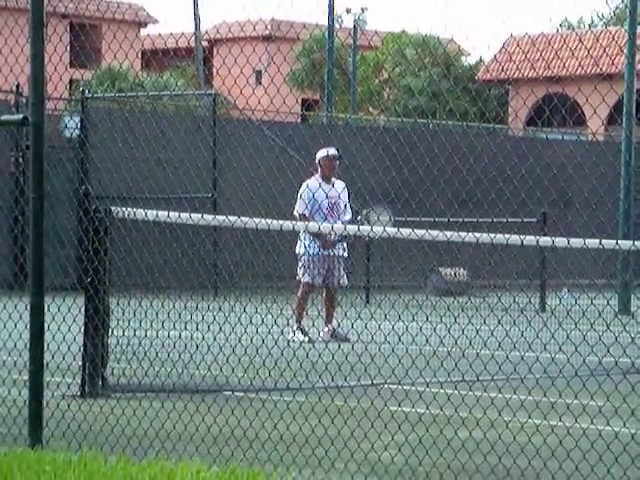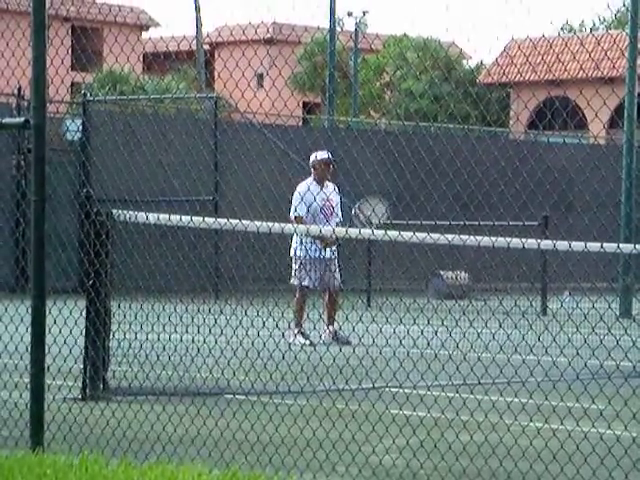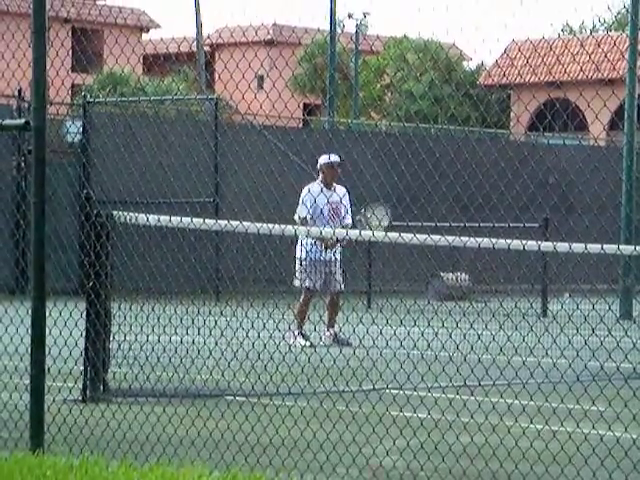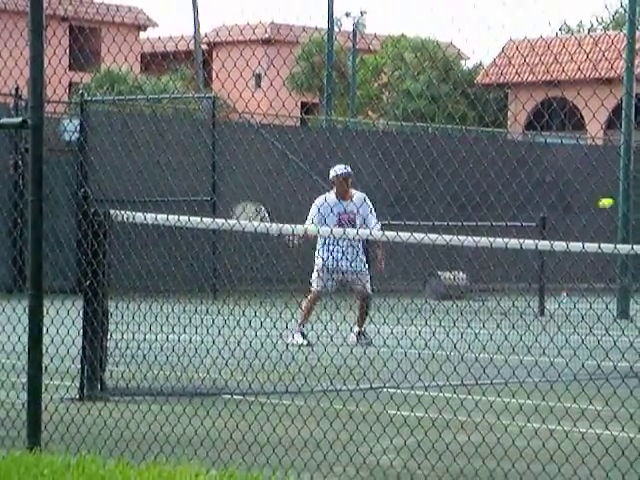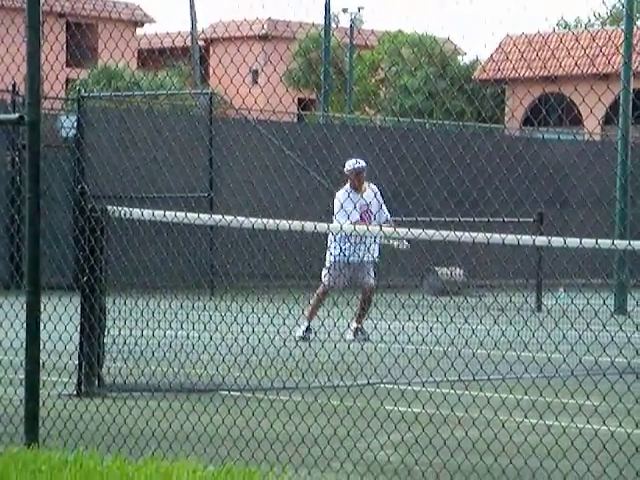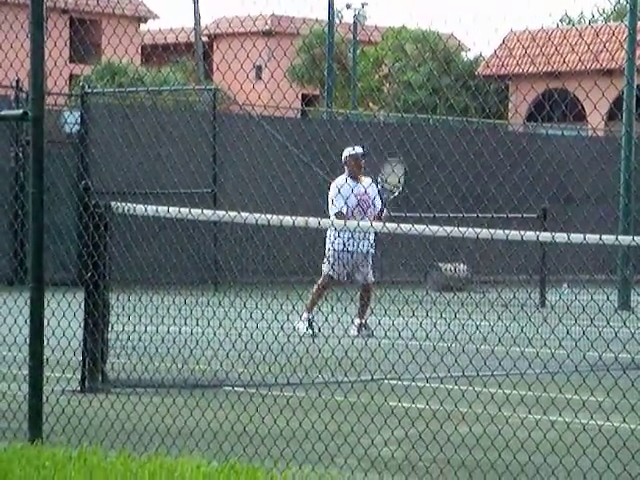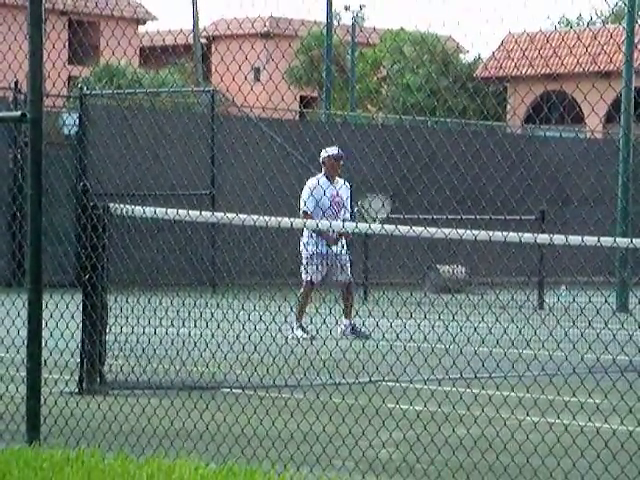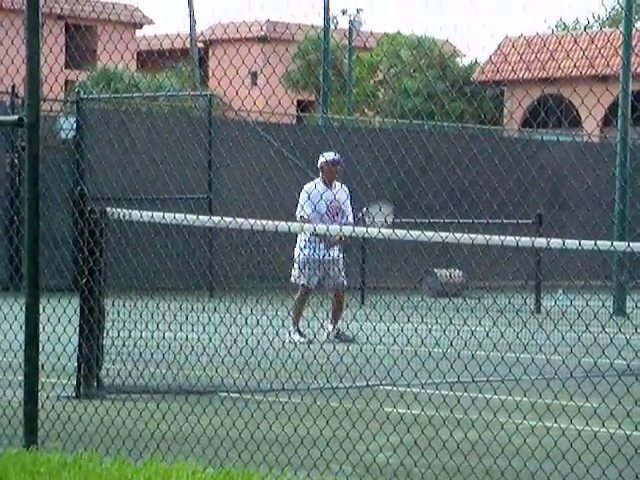
dt=0.4s
person 1, frame 1
left shoulder: (341, 187)
right shoulder: (310, 186)
left elbow: (345, 218)
right elbow: (302, 217)
right wrist: (321, 237)
left hip: (336, 248)
right hip: (313, 247)
left knee: (333, 288)
right knee: (307, 286)
left ankle: (328, 328)
right ankle: (297, 327)
person 1, frame 2
left shoulder: (333, 189)
right shoulder: (304, 189)
right elbow: (298, 220)
left wrist: (336, 235)
right wrist: (321, 237)
left hip: (329, 250)
right hip: (307, 249)
left knee: (333, 290)
right knee: (303, 290)
left ankle: (330, 330)
right ankle: (297, 331)
person 1, frame 3
left shoulder: (342, 192)
right shoulder: (311, 191)
left elbow: (346, 223)
right elbow: (302, 222)
right wrist: (323, 239)
left hip: (333, 253)
right hip: (312, 252)
left knee: (335, 293)
right knee: (308, 292)
left ankle: (330, 332)
right ankle: (297, 332)
person 1, frame 4
left shoulder: (361, 200)
right shoulder: (322, 203)
left elbow: (374, 228)
right elbow: (310, 228)
left wrist: (380, 252)
left hip: (354, 258)
right hip: (328, 258)
left knee: (365, 295)
right knee: (316, 293)
left ankle: (358, 331)
right ankle: (298, 330)
person 1, frame 5
left shoulder: (373, 191)
right shoulder: (342, 197)
left elbow: (383, 218)
right elbow: (354, 225)
left hip: (365, 251)
right hip: (341, 251)
left knee: (368, 289)
right knee: (326, 287)
left ankle: (356, 327)
right ankle: (306, 324)
person 1, frame 6
left shoulder: (370, 184)
right shoulder: (339, 184)
left elbow: (377, 212)
right elbow: (339, 216)
left wrist: (378, 217)
right wrist: (366, 222)
left hip: (364, 244)
right hip: (341, 242)
left knee: (367, 284)
right knee: (328, 279)
left ankle: (359, 323)
right ankle: (306, 317)
person 1, frame 7
left shoulder: (344, 186)
right shoulder: (314, 184)
right elbow: (305, 215)
left wrist: (342, 234)
right wrist: (325, 236)
left hip: (338, 245)
right hip: (316, 245)
left knee: (346, 283)
right knee: (309, 284)
left ankle: (348, 324)
right ankle: (298, 324)
person 1, frame 8
left shoulder: (343, 191)
right shoulder: (311, 189)
left elbow: (347, 222)
right elbow: (303, 220)
left wrist: (342, 237)
right wrist: (323, 237)
left hip: (334, 250)
right hip: (310, 249)
left knee: (339, 290)
right knee: (305, 289)
left ankle: (333, 329)
right ankle: (294, 329)
